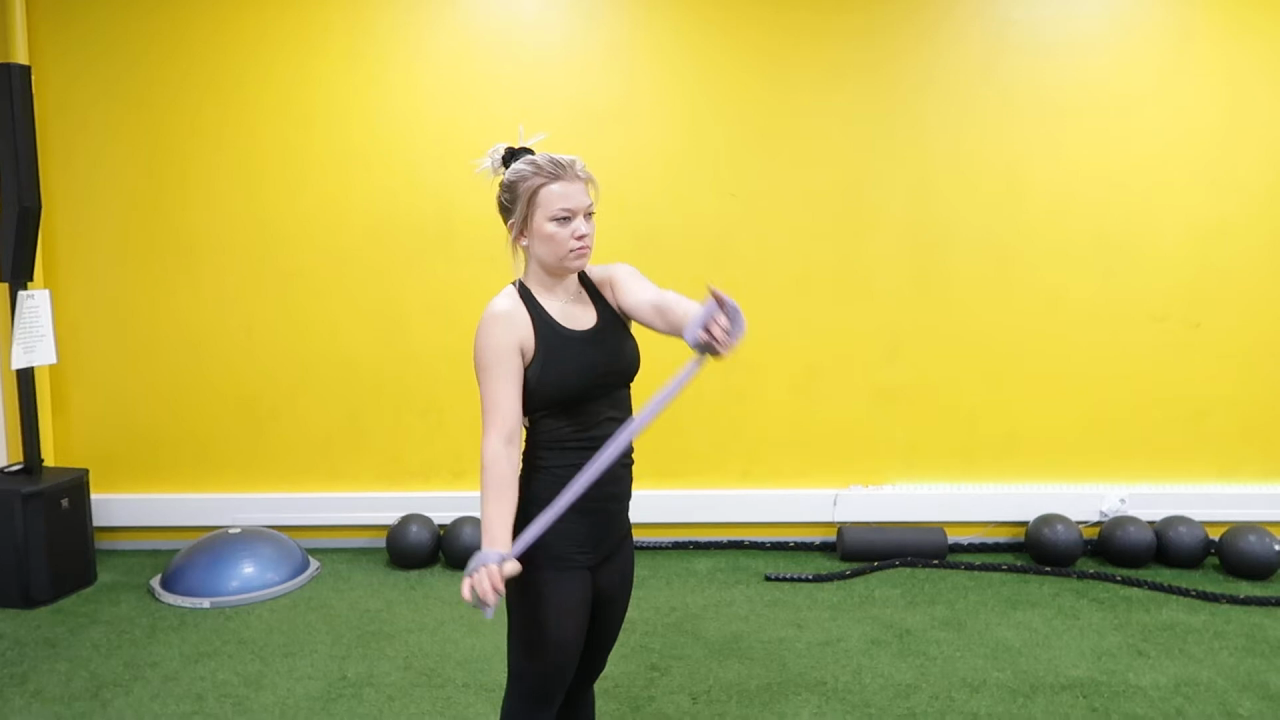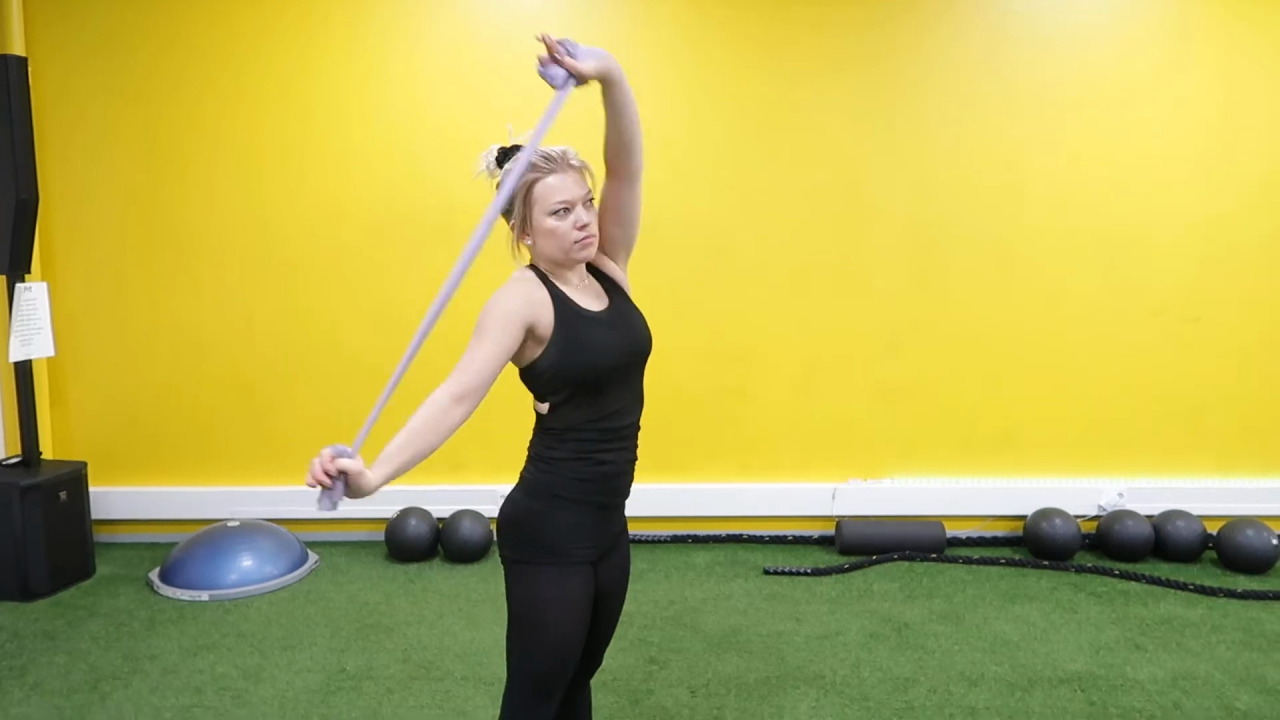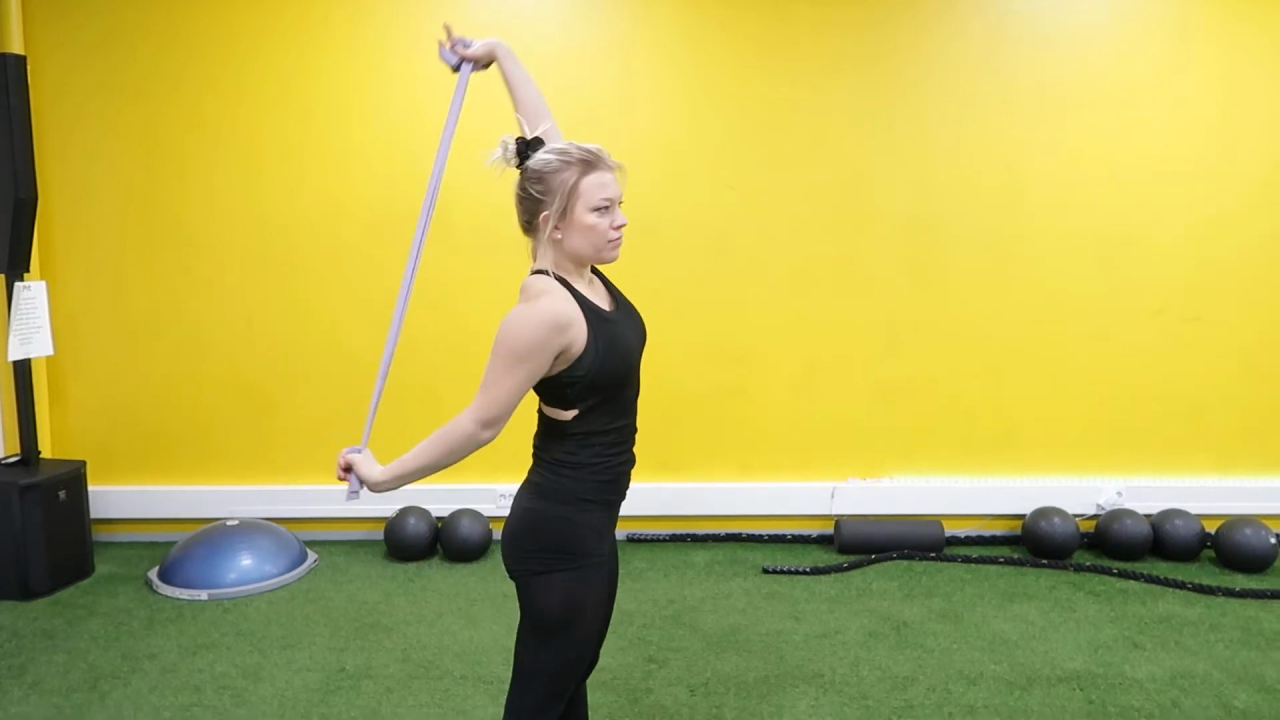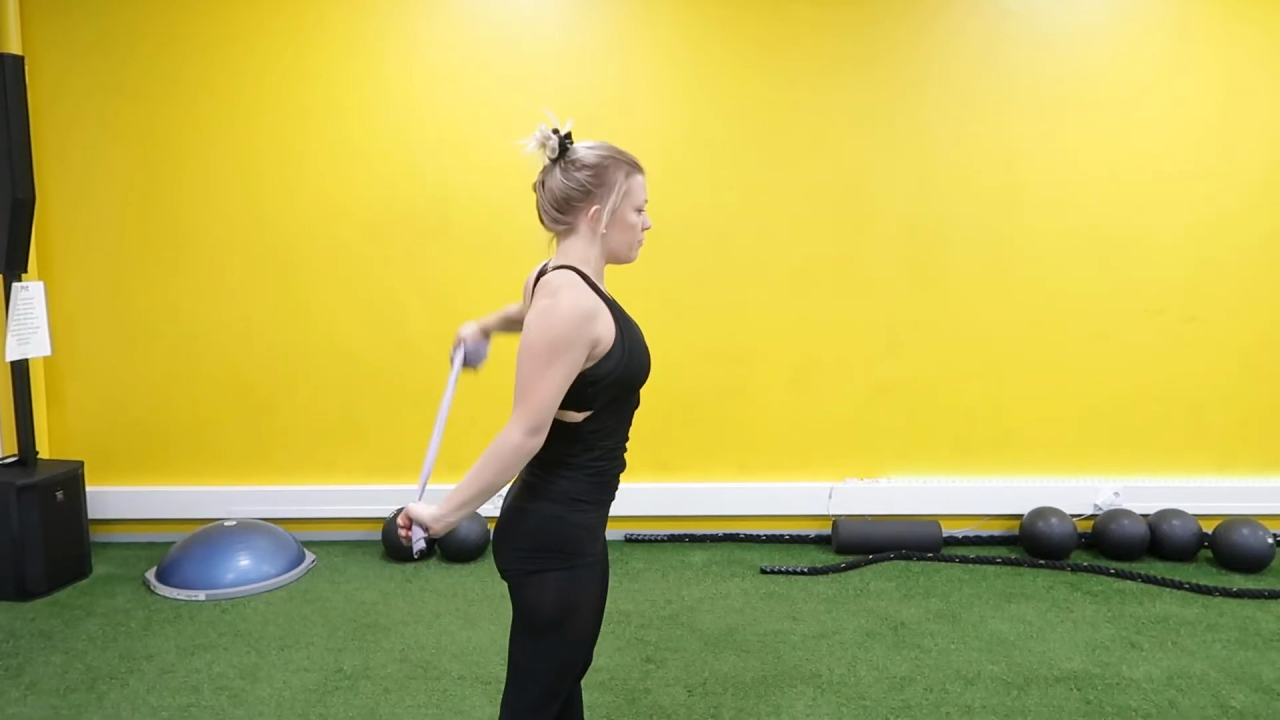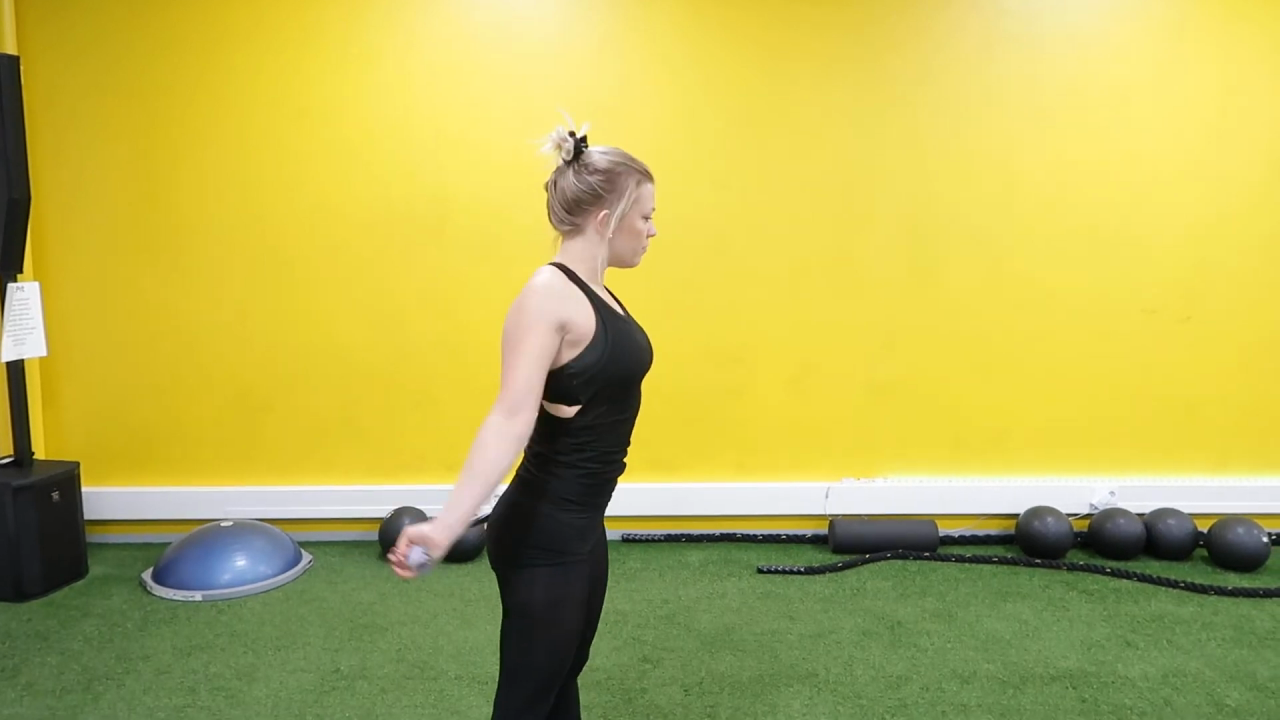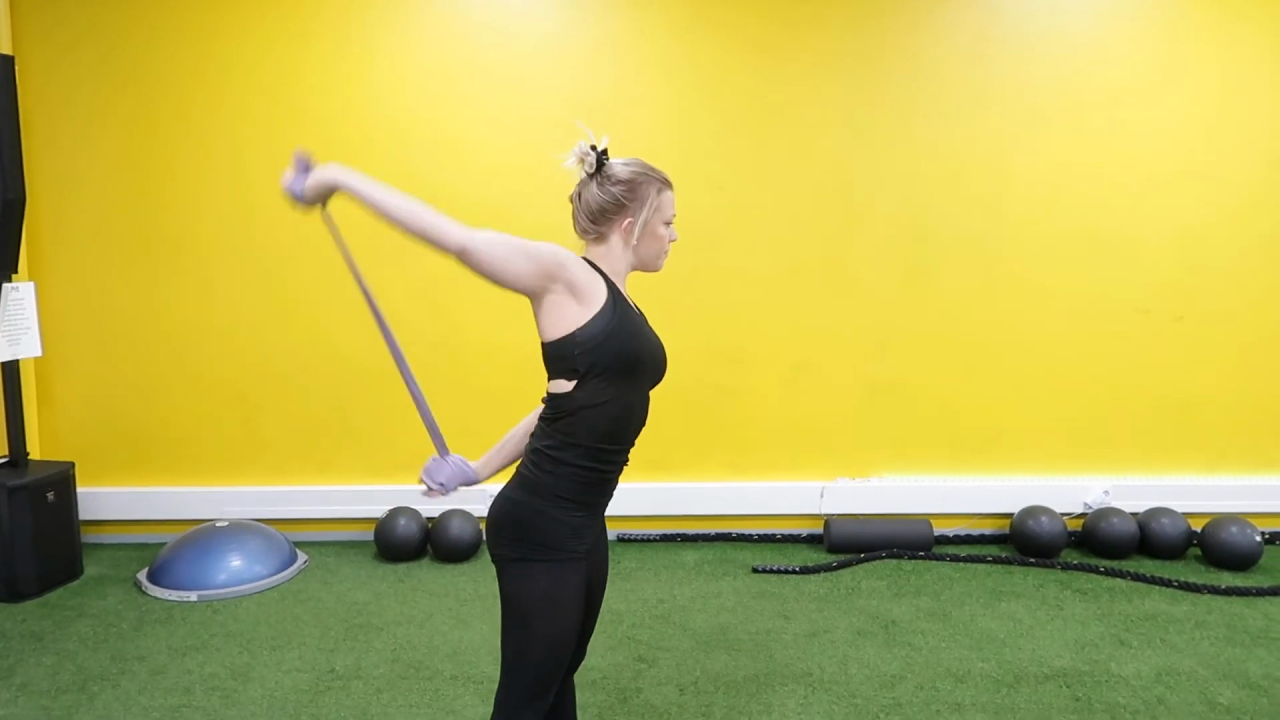
dt=0.4s
person 1, frame 1
left shoulder: (614, 283)
right shoulder: (508, 317)
left elbow: (665, 307)
right elbow: (501, 440)
left wrist: (704, 323)
right wrist: (495, 549)
left hip: (610, 528)
right hip: (550, 537)
person 1, frame 2
left shoulder: (608, 269)
right shoulder: (522, 300)
left elbow: (627, 173)
right elbow: (459, 394)
left wrist: (611, 84)
right wrist: (375, 473)
left hip: (605, 524)
right hip: (546, 529)
person 1, frame 3
left shoulder: (582, 270)
right shoulder: (546, 310)
left elbow: (550, 142)
right elbow: (481, 423)
left wrist: (501, 61)
right wrist: (385, 475)
left hip: (583, 525)
right hip: (558, 532)
person 1, frame 4
left shoulder: (569, 280)
right shoulder: (571, 303)
left elbow: (527, 308)
right elbow: (526, 432)
left wrist: (485, 326)
right wrist: (444, 515)
left hip: (571, 527)
right hip: (552, 535)
person 1, frame 5
left shoulder: (592, 292)
right shoulder: (548, 295)
right elbow: (510, 418)
right wrist: (447, 526)
left hip: (580, 525)
right hip: (544, 533)
person 1, frame 6
left shoulder: (615, 300)
right shoulder: (566, 276)
right elbow: (464, 240)
left wrist: (480, 466)
right wrist: (344, 178)
left hip: (580, 524)
right hip: (540, 525)
